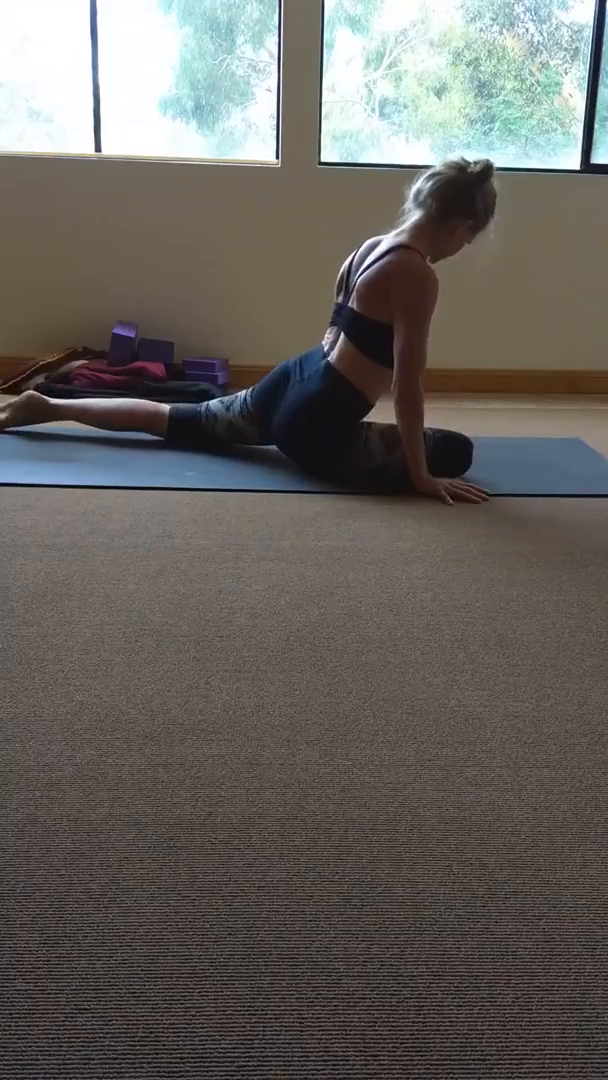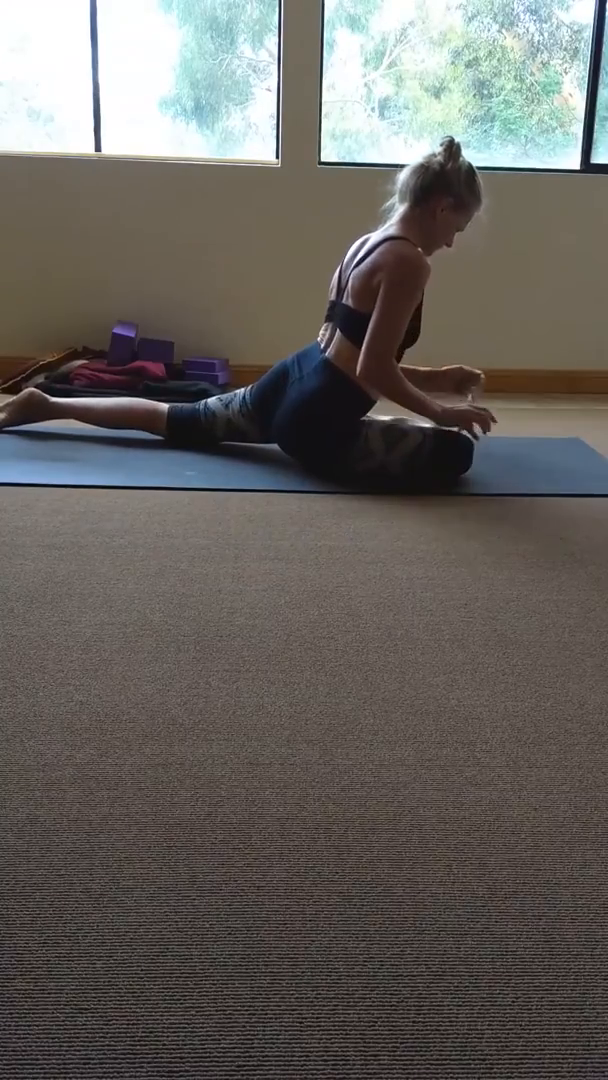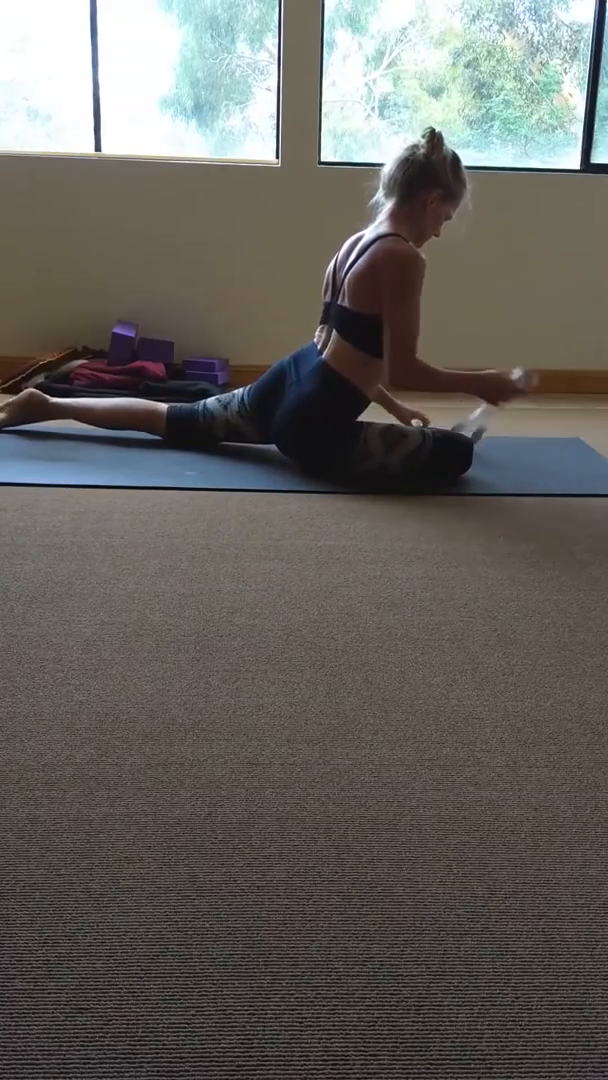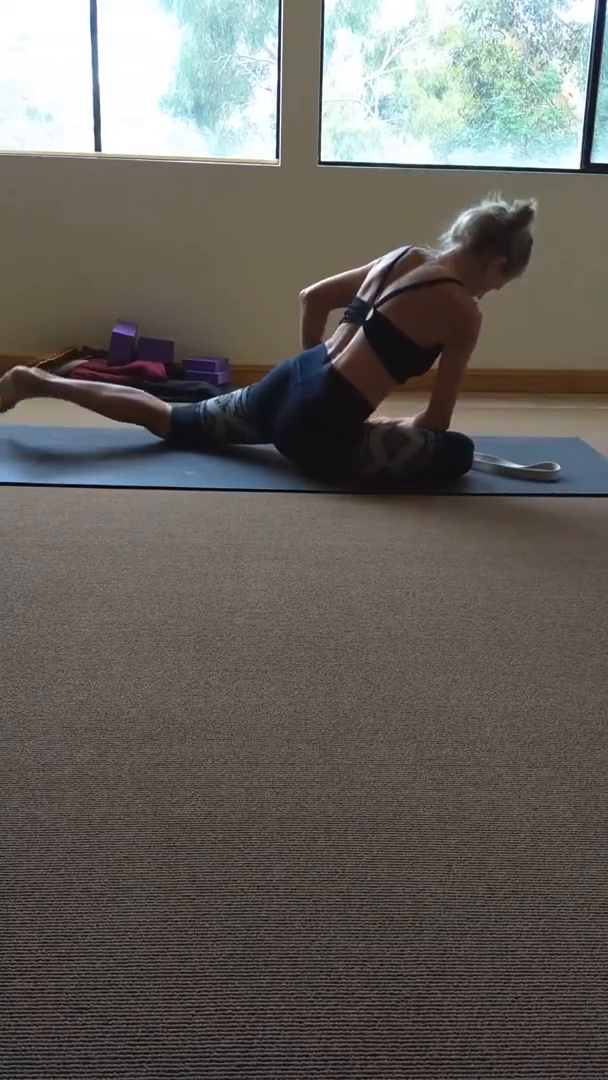
dt=1s
person 1, frame 1
left shoulder: (372, 247)
right shoulder: (417, 277)
right elbow: (407, 385)
right wrist: (420, 477)
left hip: (292, 382)
right hip: (317, 428)
left knee: (178, 422)
left ankle: (47, 406)
person 1, frame 2
left shoulder: (366, 244)
right shoulder: (409, 264)
right elbow: (374, 370)
left wrist: (434, 379)
right wrist: (444, 415)
left hip: (291, 382)
right hip: (316, 423)
left knee: (178, 419)
left ankle: (47, 403)
person 1, frame 3
left shoulder: (355, 244)
right shoulder: (403, 259)
right elbow: (404, 368)
left wrist: (394, 409)
right wrist: (482, 383)
left hip: (285, 384)
right hip: (314, 424)
left knee: (174, 419)
left ankle: (47, 404)
person 1, frame 4
left shoulder: (398, 258)
right shoulder: (463, 314)
left elbow: (312, 297)
right elbow: (437, 420)
right wrist: (395, 427)
left hip: (289, 382)
right hip: (318, 430)
left knee: (172, 420)
left ankle: (43, 381)
